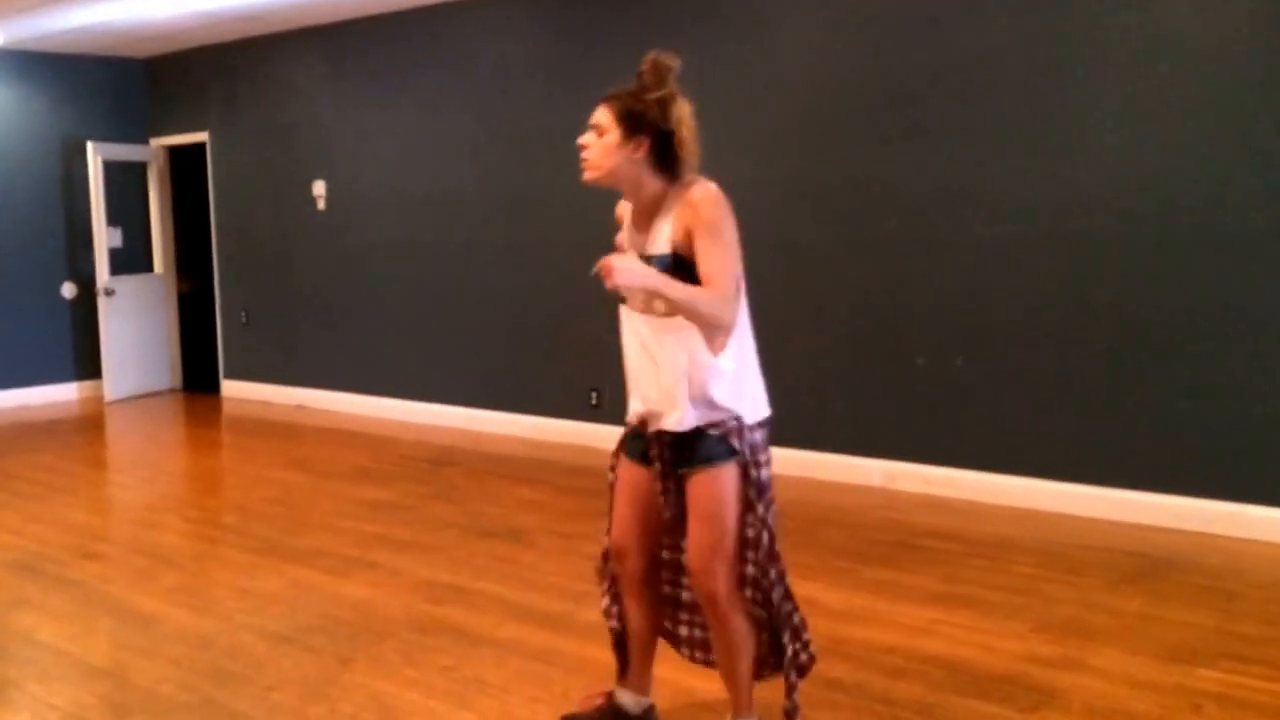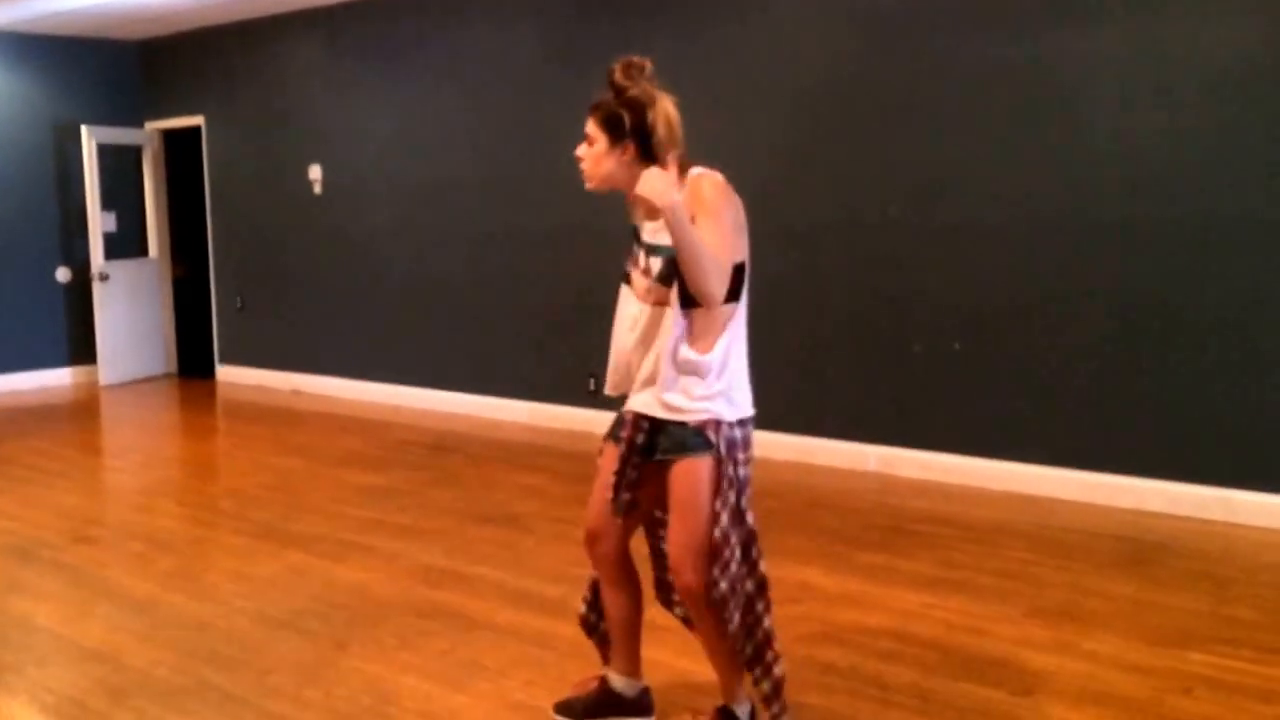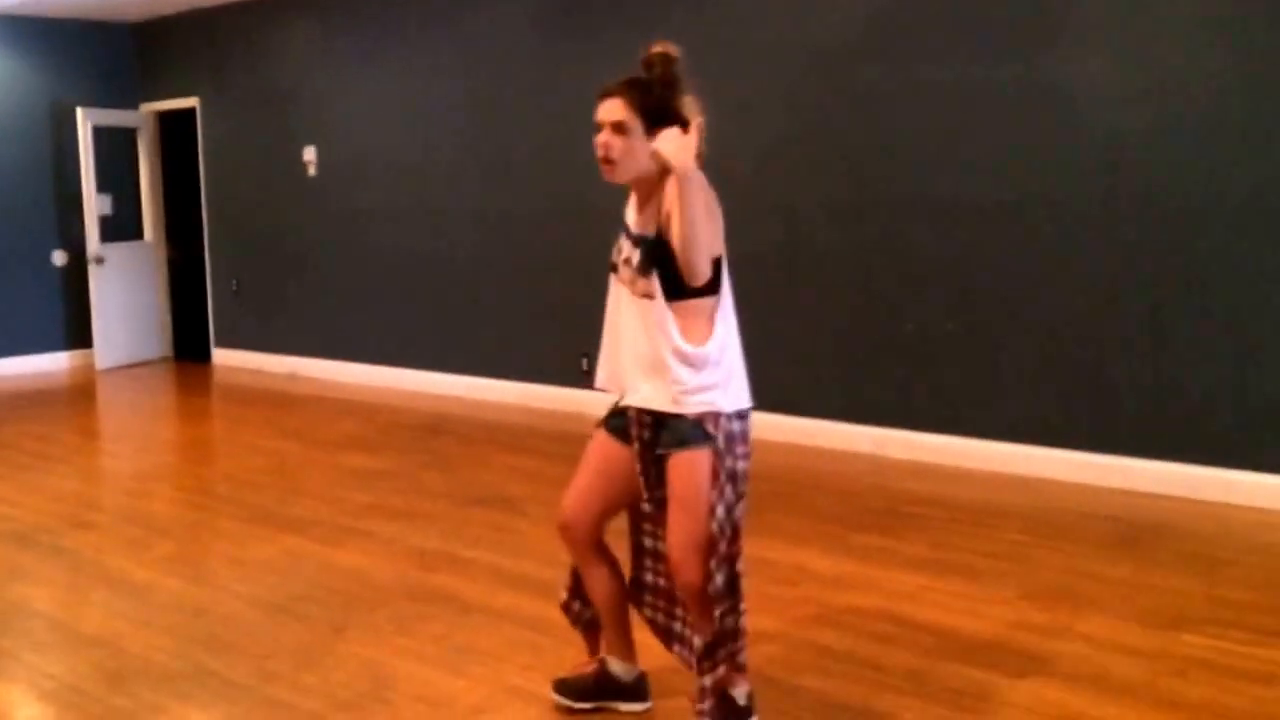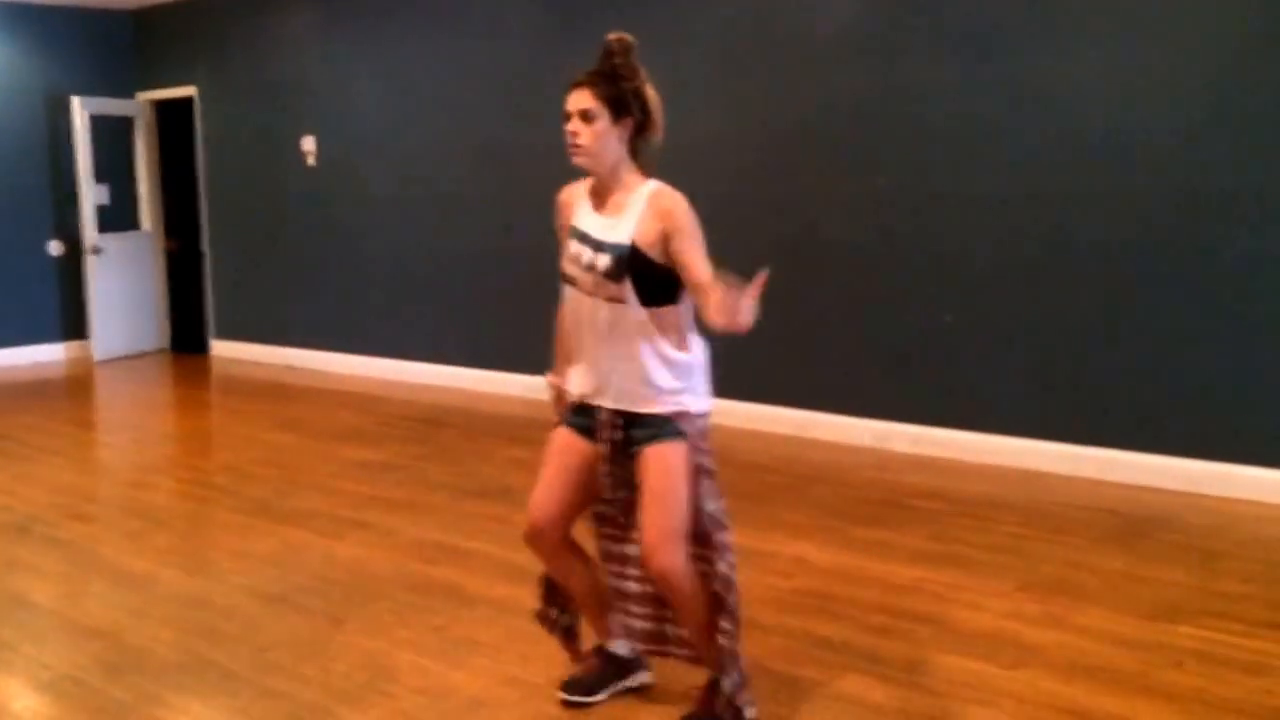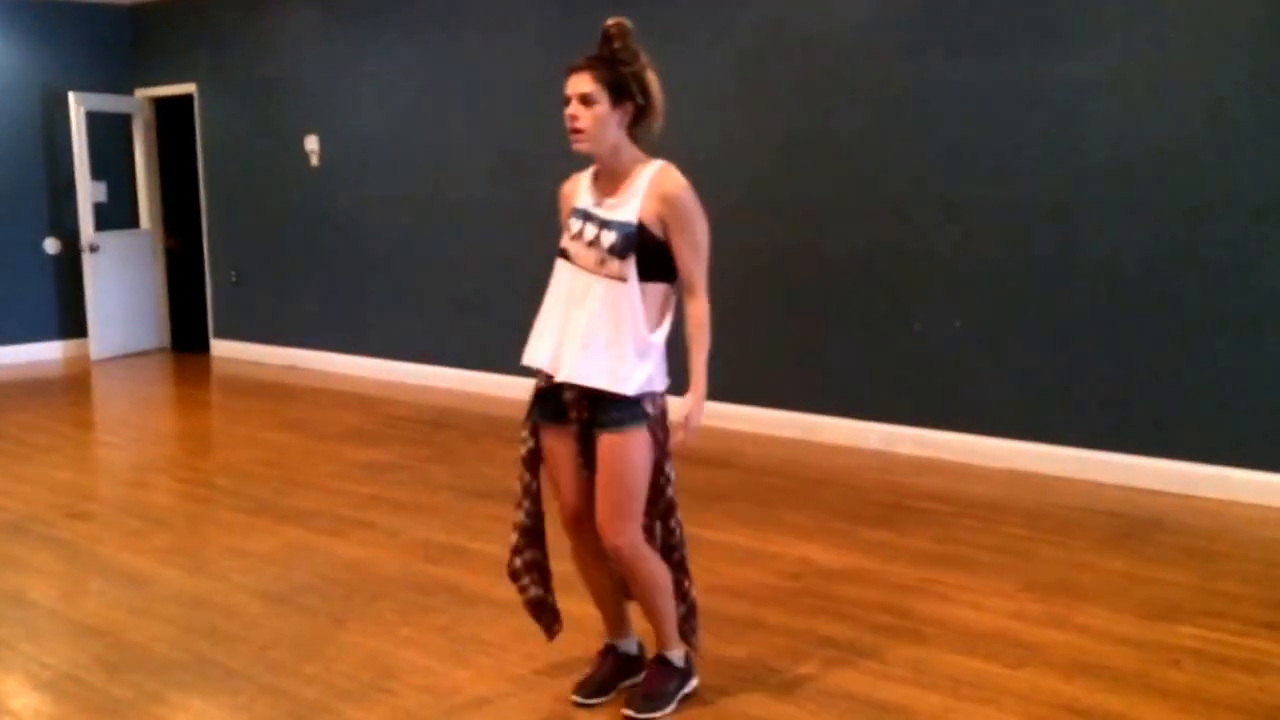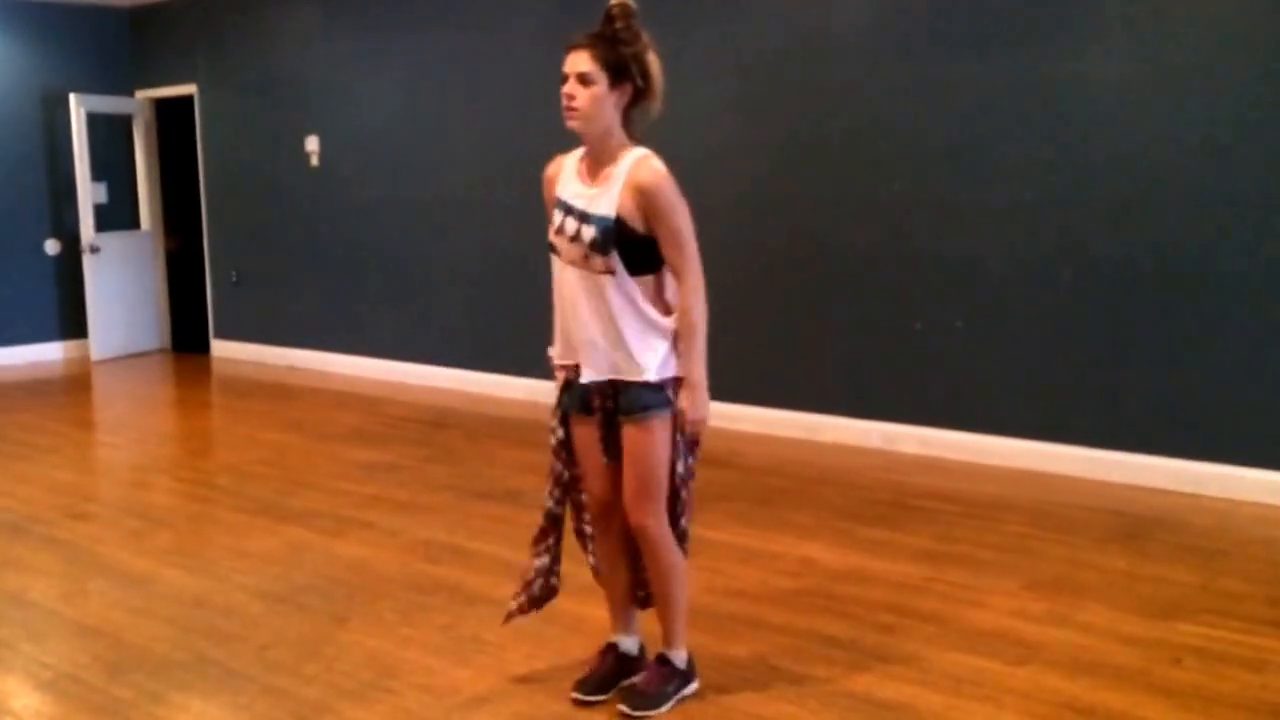
dt=0.4s
person 1, frame 1
left shoulder: (700, 201)
right shoulder: (624, 219)
left elbow: (720, 313)
left wrist: (648, 280)
left hip: (717, 418)
right hip: (653, 416)
left knee: (712, 580)
right knee: (626, 556)
person 1, frame 2
left shoulder: (707, 191)
right shoulder: (648, 200)
left elbow: (711, 293)
left wrist: (672, 212)
left hip: (704, 414)
right hip: (644, 406)
left knee: (692, 573)
right knee: (602, 539)
person 1, frame 3
left shoulder: (685, 190)
right shoulder: (636, 195)
left elbow: (696, 272)
left wrist: (683, 172)
left hip: (701, 409)
right hip: (639, 402)
left knee: (690, 568)
right knee: (576, 523)
person 1, frame 4
left shoulder: (664, 208)
right shoulder: (569, 202)
left elbow: (709, 300)
left wrist: (737, 310)
right wrist: (560, 372)
left hip: (664, 406)
right hip: (594, 401)
left knee: (664, 559)
right knee: (543, 526)
right ankle: (617, 651)
person 1, frame 5
left shoulder: (666, 189)
right shoulder: (572, 191)
left elbow: (695, 292)
left wrist: (697, 385)
left hip: (627, 387)
right hip: (560, 381)
left knee: (621, 536)
right knee: (577, 522)
left ankle: (673, 658)
right ankle: (621, 647)
person 1, frame 6
left shoulder: (647, 179)
right shoulder: (557, 173)
left elbow: (688, 281)
left wrist: (695, 382)
left hip: (645, 374)
right hip: (586, 372)
left knee: (646, 519)
right knee: (603, 511)
left ankle: (676, 660)
right ankle: (623, 647)
